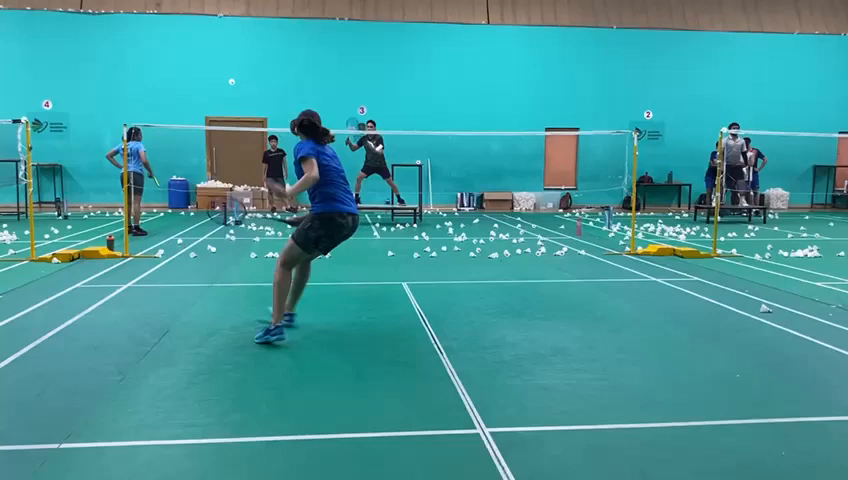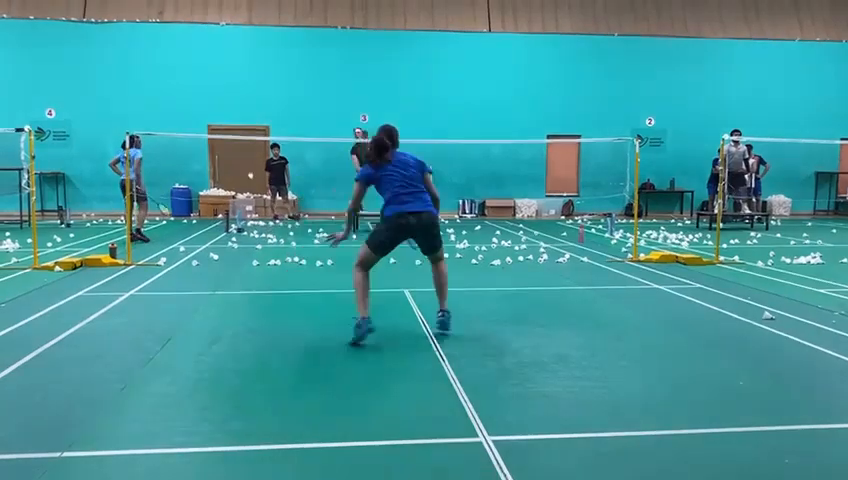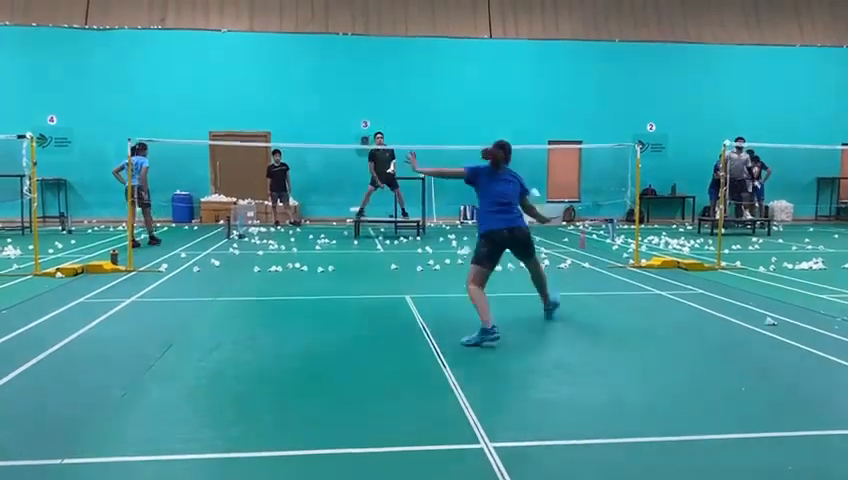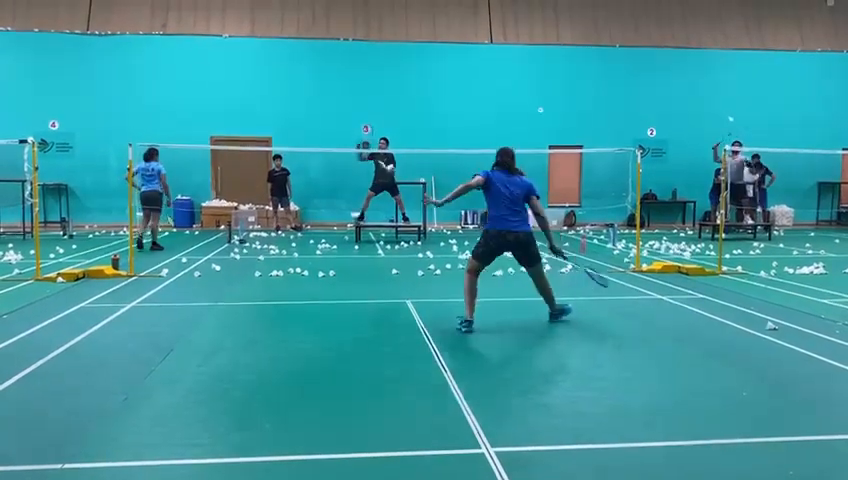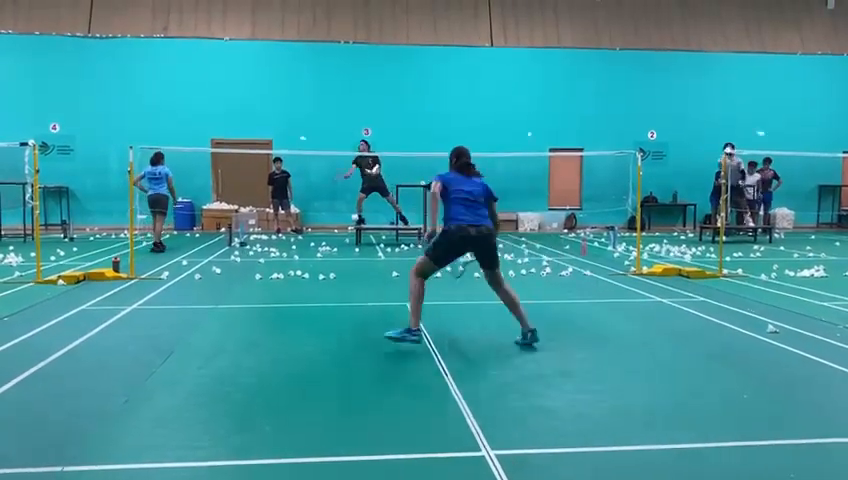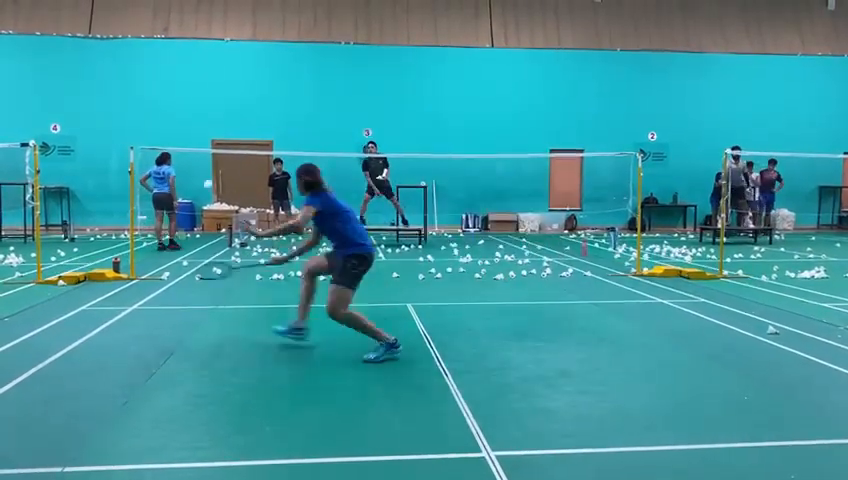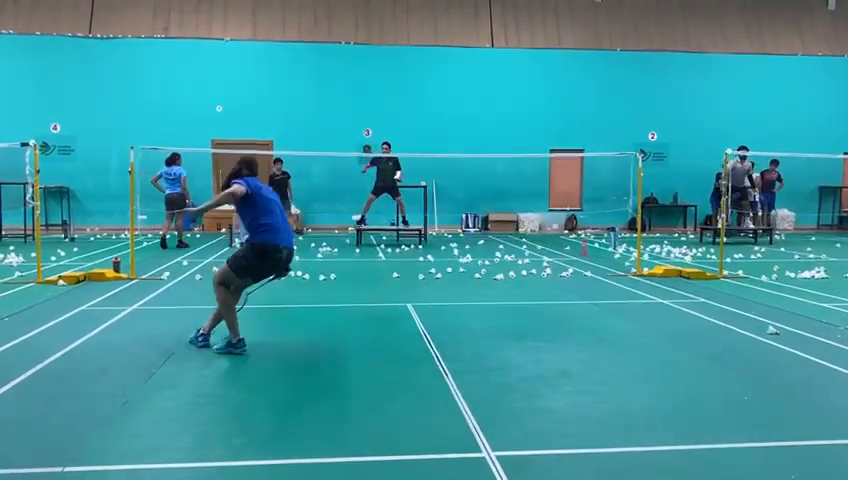
dt=0.4s
person 1, frame 1
left shoulder: (305, 147)
right shoulder: (327, 150)
left elbow: (313, 176)
left wrist: (290, 195)
right wrist: (306, 217)
left hip: (330, 217)
right hip: (349, 218)
left knee: (285, 263)
right knee: (303, 258)
left ankle: (275, 327)
right ankle: (288, 312)
person 1, frame 2
left shoulder: (371, 166)
right shoulder: (414, 160)
left elbow: (355, 203)
right elbow: (434, 195)
left wrist: (347, 231)
left hip: (393, 220)
right hip: (425, 218)
left knee: (361, 266)
right knee: (438, 260)
left ankle: (363, 319)
right ankle: (443, 312)
person 1, frame 3
left shoulder: (479, 172)
right shoulder: (516, 177)
left elbow: (449, 173)
right elbow: (529, 209)
left wrist: (419, 169)
right wrist: (544, 218)
left hip: (490, 234)
right hip: (518, 231)
left knee: (474, 285)
right knee: (533, 264)
left ankle: (488, 328)
right ankle: (547, 304)
person 1, frame 4
left shoulder: (489, 175)
right shoulder: (525, 183)
left elbow: (469, 185)
right elbow: (540, 215)
left wrist: (442, 201)
right wrist: (551, 243)
left hip: (495, 233)
right hip: (522, 235)
left knee: (471, 271)
right knee: (538, 274)
left ankle: (468, 319)
right ankle: (554, 310)
person 1, frame 5
left shoulder: (443, 177)
right shoulder: (482, 183)
left elbow: (435, 192)
right elbow: (496, 220)
left wrist: (433, 226)
right wrist: (492, 238)
left hip: (457, 232)
right hip: (483, 232)
left knee: (417, 273)
right knee: (498, 284)
left ankle: (413, 330)
right ankle: (528, 331)
person 1, frame 6
left shoulder: (315, 197)
right shoulder: (322, 199)
left elbow: (297, 224)
right elbow: (315, 239)
left wrist: (264, 233)
right wrist: (287, 257)
left hip: (357, 254)
right hip: (347, 253)
left knee: (335, 310)
right knee: (310, 267)
left ankle: (389, 343)
right ankle: (300, 326)
person 1, frame 7
left shoulder: (242, 181)
right shoulder: (266, 189)
left elbow: (235, 192)
right elbow: (285, 223)
left wrist: (202, 209)
left hip: (264, 246)
right hip: (284, 252)
left knee: (220, 281)
right knee: (234, 286)
left ankle: (236, 341)
right ankle: (207, 331)
